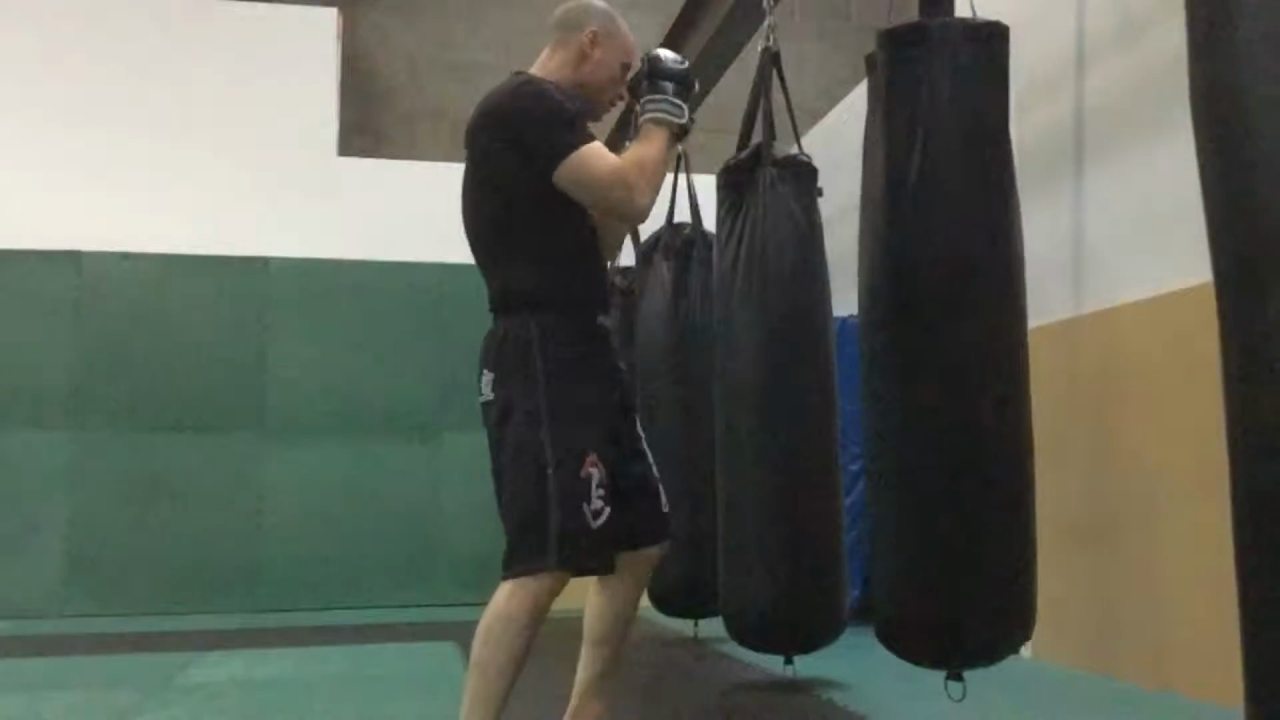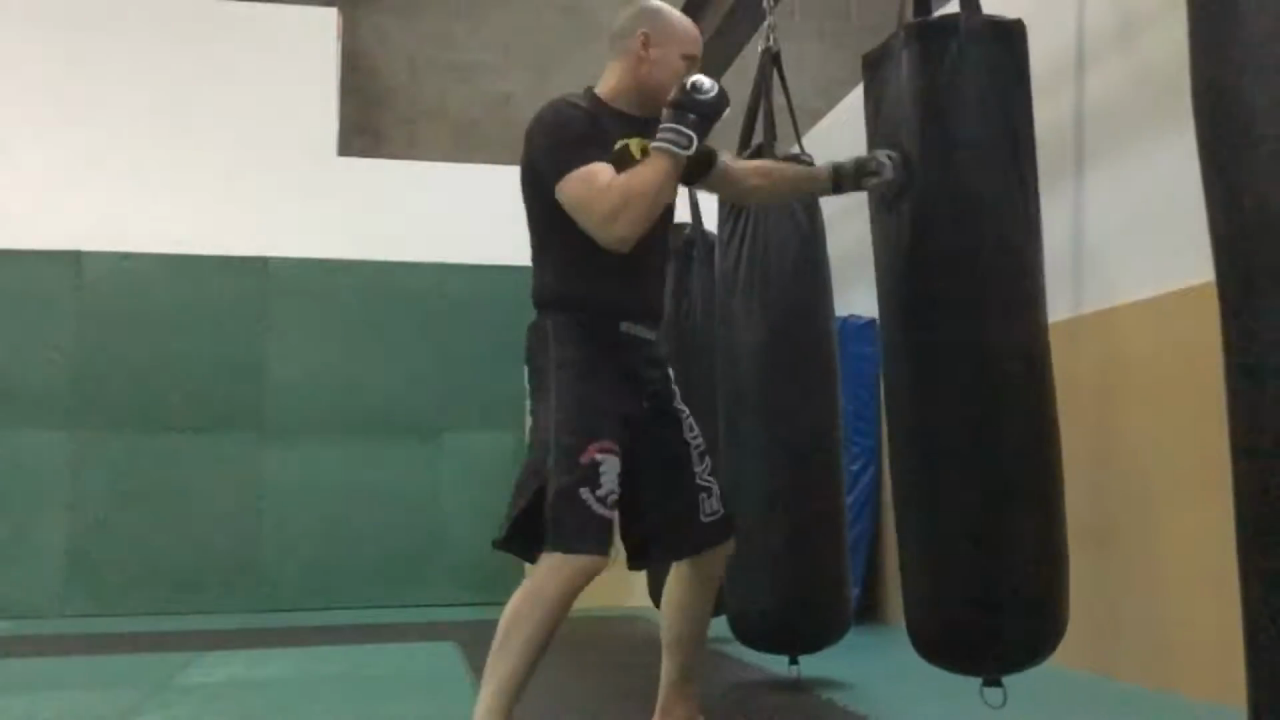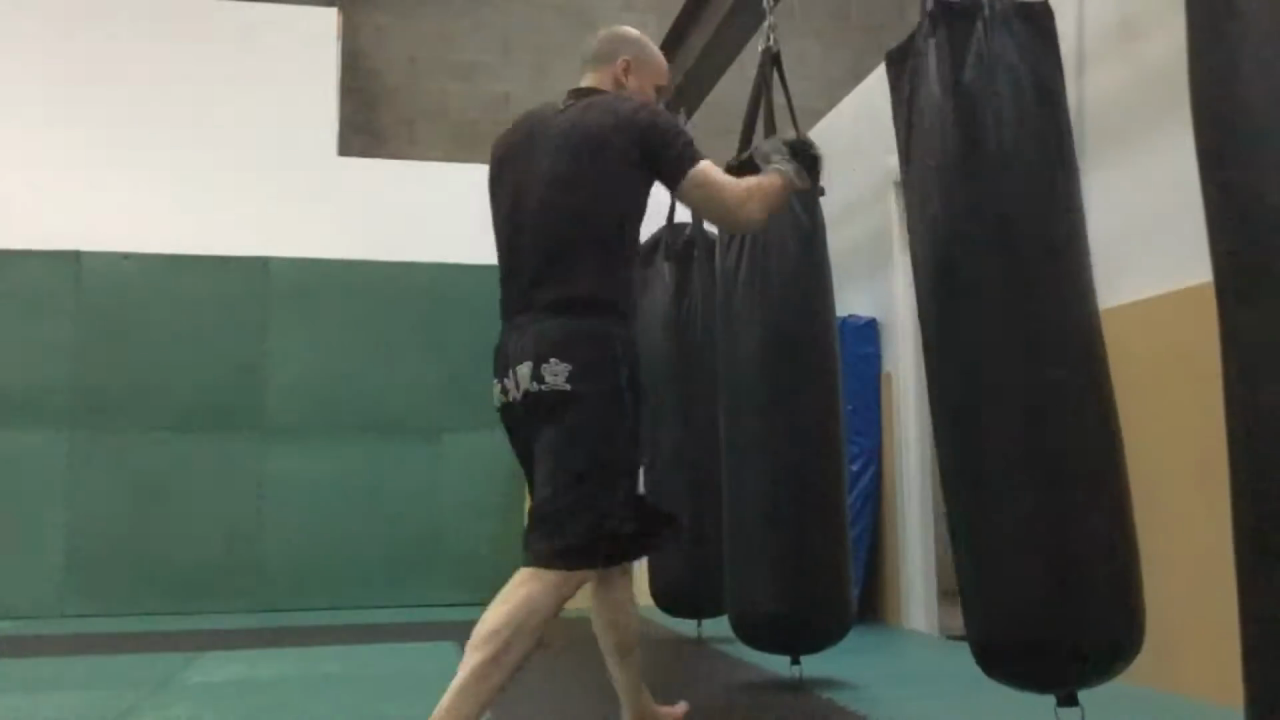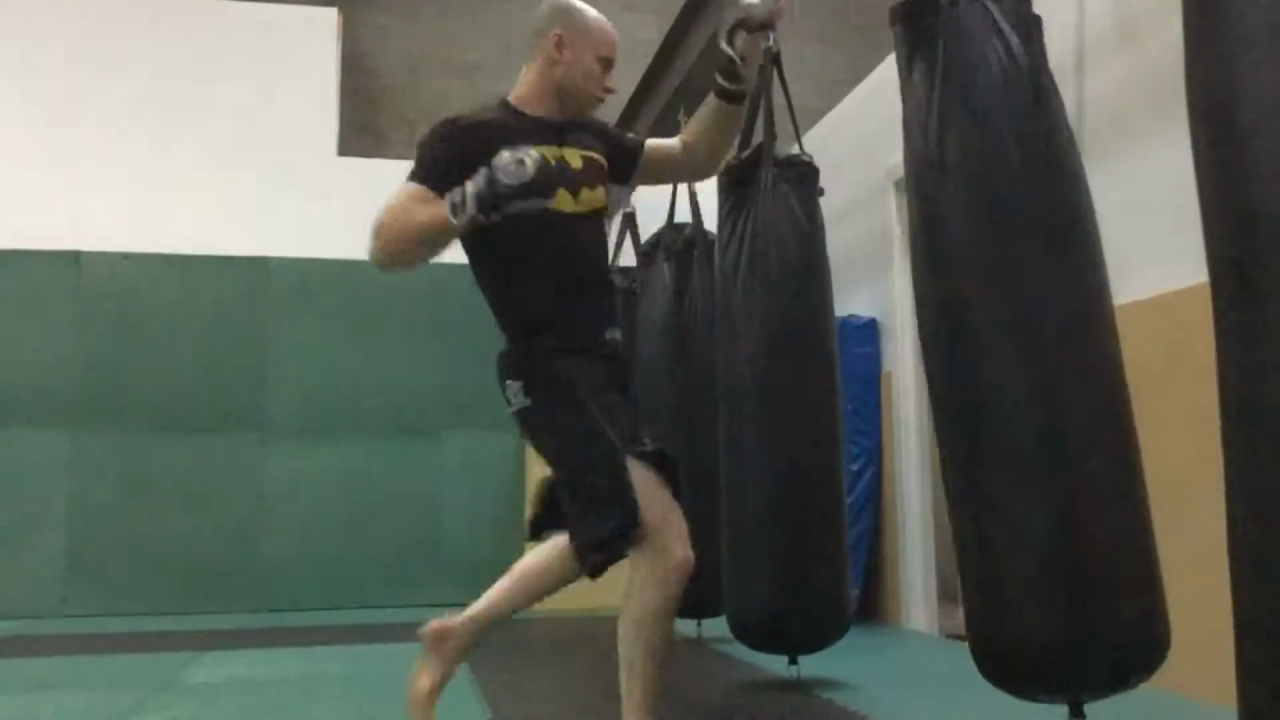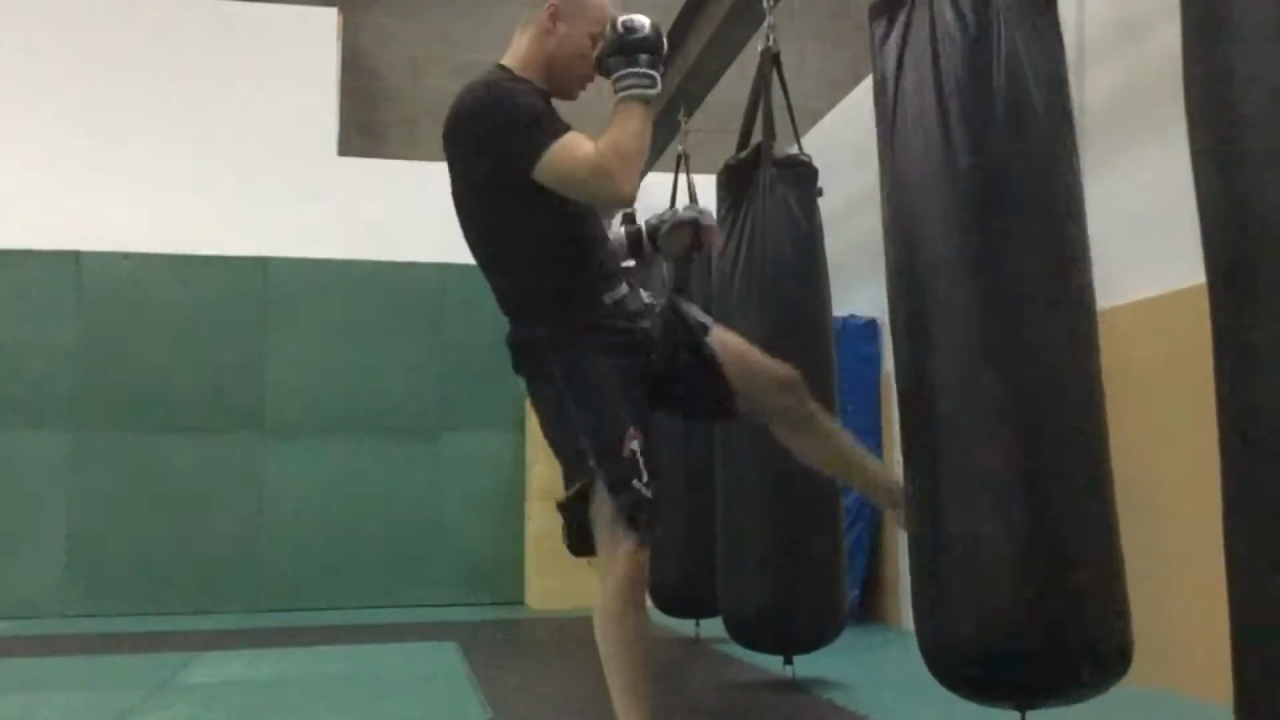
dt=0.4s
person 1, frame 1
left shoulder: (542, 123)
right shoulder: (525, 103)
left elbow: (604, 235)
right elbow: (630, 197)
left wrist: (654, 124)
right wrist: (664, 109)
left hip: (580, 355)
right hip: (543, 355)
left knee: (637, 544)
right knee: (545, 564)
person 1, frame 2
left shoulder: (656, 130)
right shoulder: (566, 124)
left elbow: (738, 179)
right elbow: (616, 225)
left wrist: (839, 176)
right wrist: (680, 134)
left hip: (640, 359)
right hip: (582, 356)
left knee: (706, 545)
right knee: (573, 558)
person 1, frame 3
left shoulder: (515, 139)
right shoulder: (632, 125)
right elbow: (739, 210)
right wrist: (789, 169)
left hip: (521, 360)
right hip: (582, 356)
left knee: (606, 549)
right knee: (557, 567)
person 1, frame 4
left shoulder: (591, 141)
right shoulder: (467, 137)
left elbow: (699, 158)
right elbow: (387, 246)
left wrist: (737, 74)
right wrist: (478, 199)
left hip: (598, 368)
right hip: (553, 379)
left knee: (596, 542)
right knee: (668, 554)
left ankle: (459, 632)
person 1, frame 5
left shoulder: (532, 108)
right shoulder: (490, 105)
right elbow: (614, 182)
left wrist: (650, 239)
right wrist: (637, 81)
left hip: (629, 314)
right hip: (573, 352)
left knee: (781, 390)
right knee: (627, 553)
left ankle: (904, 502)
